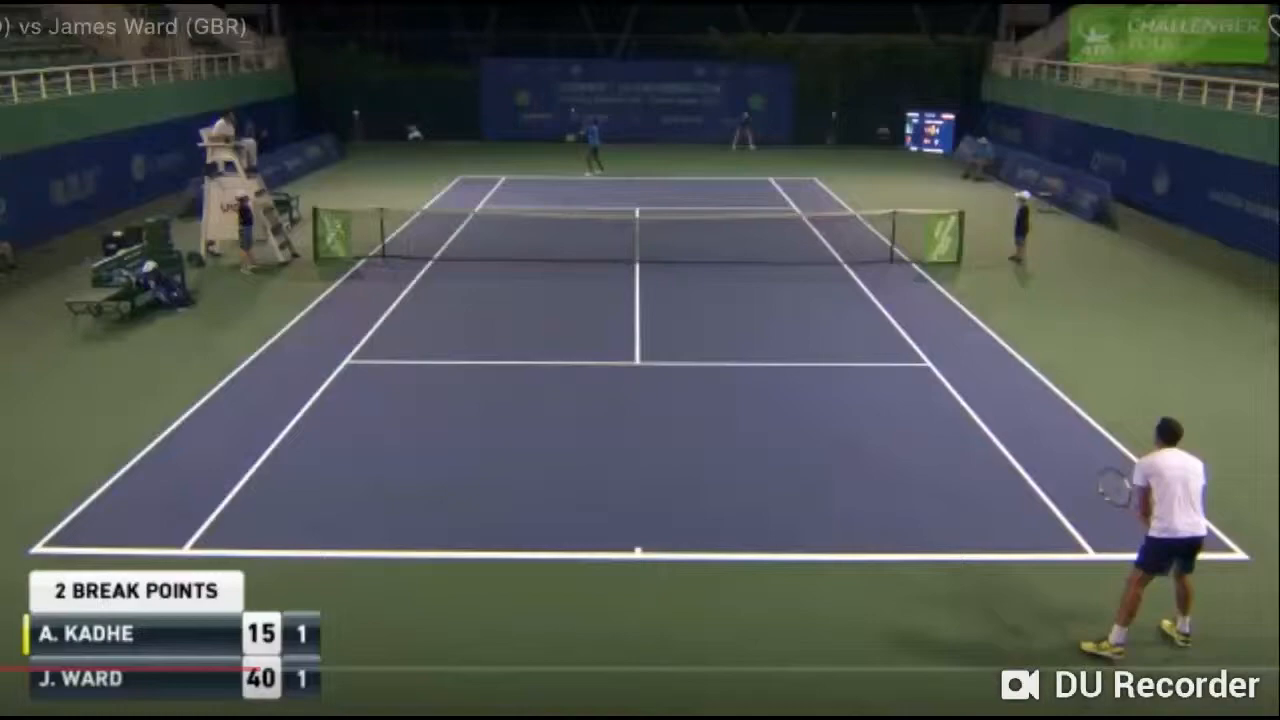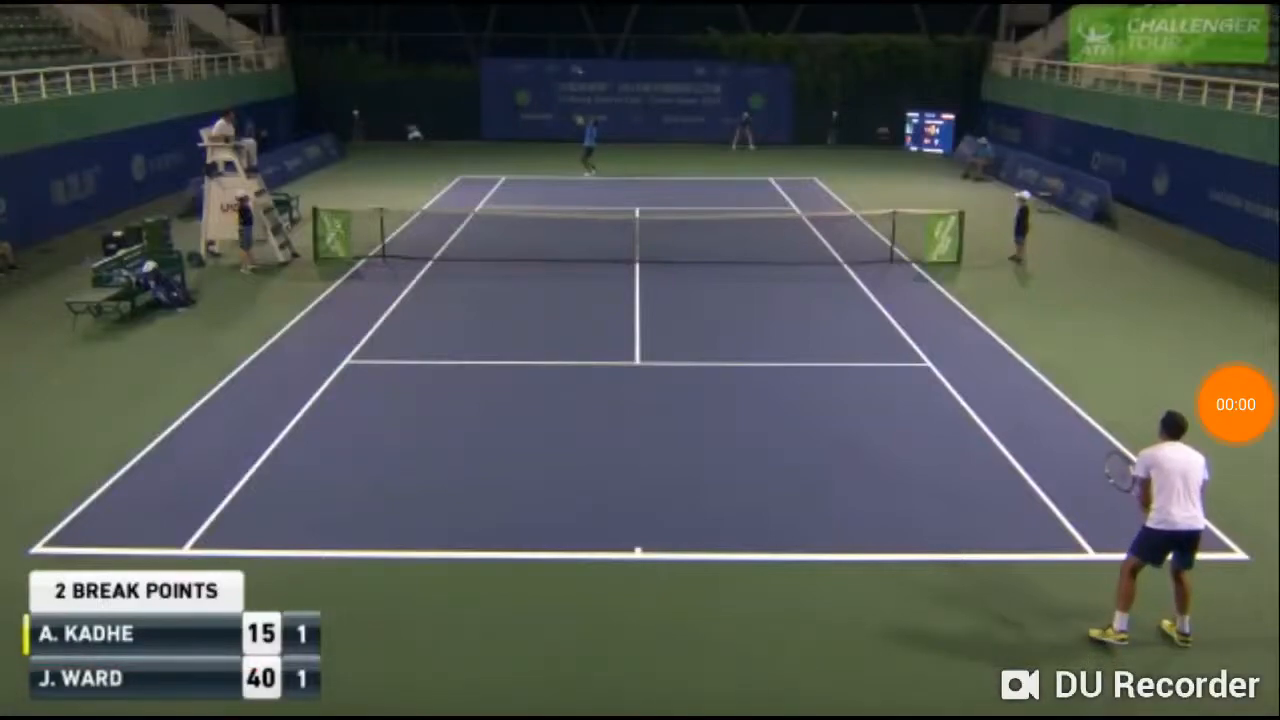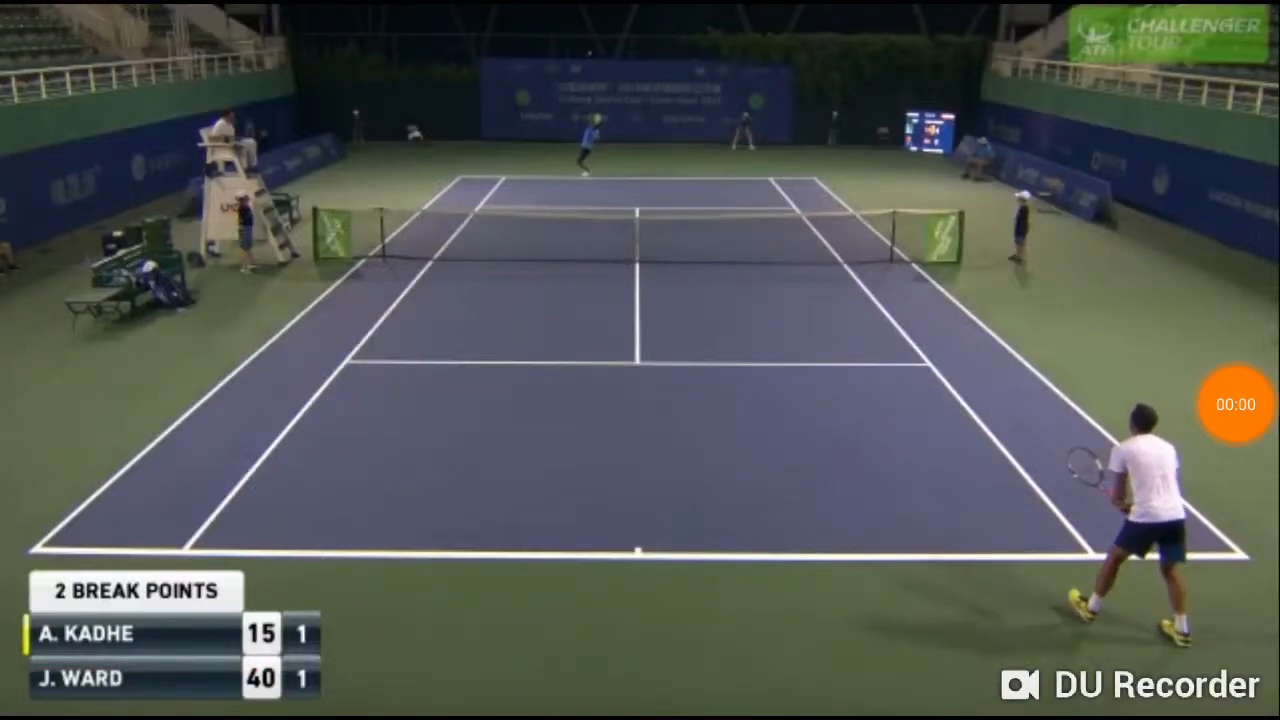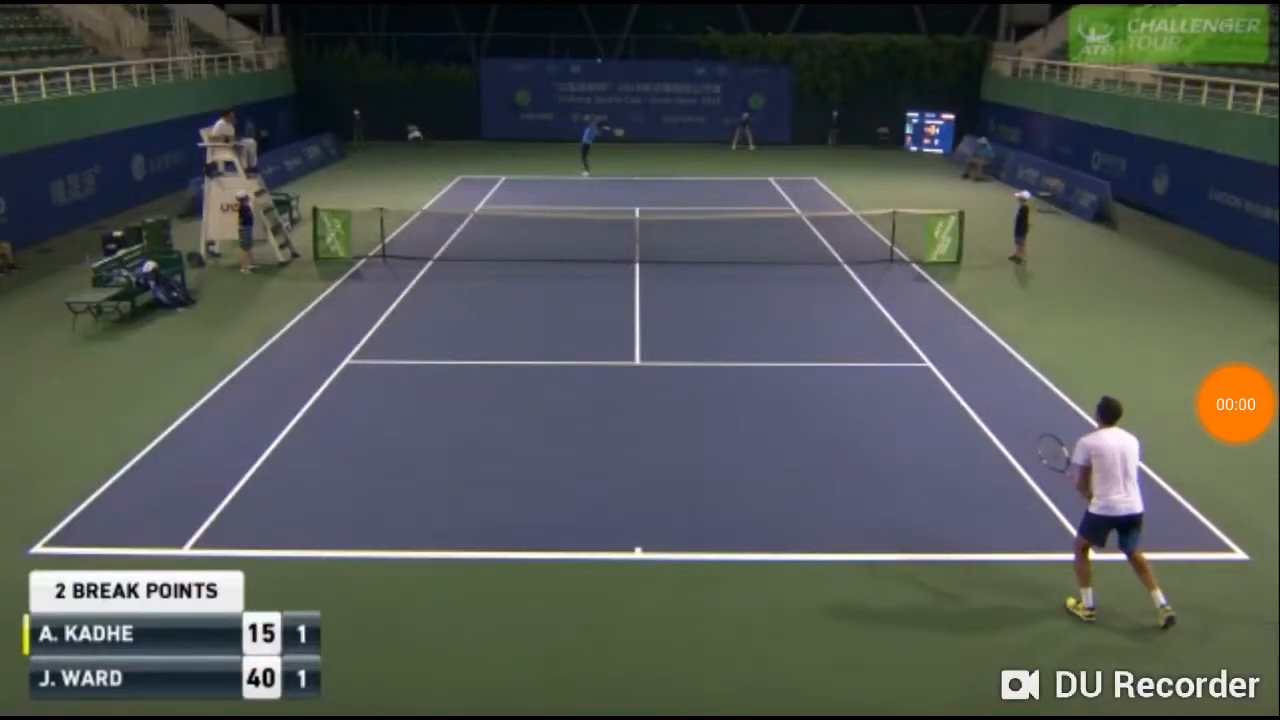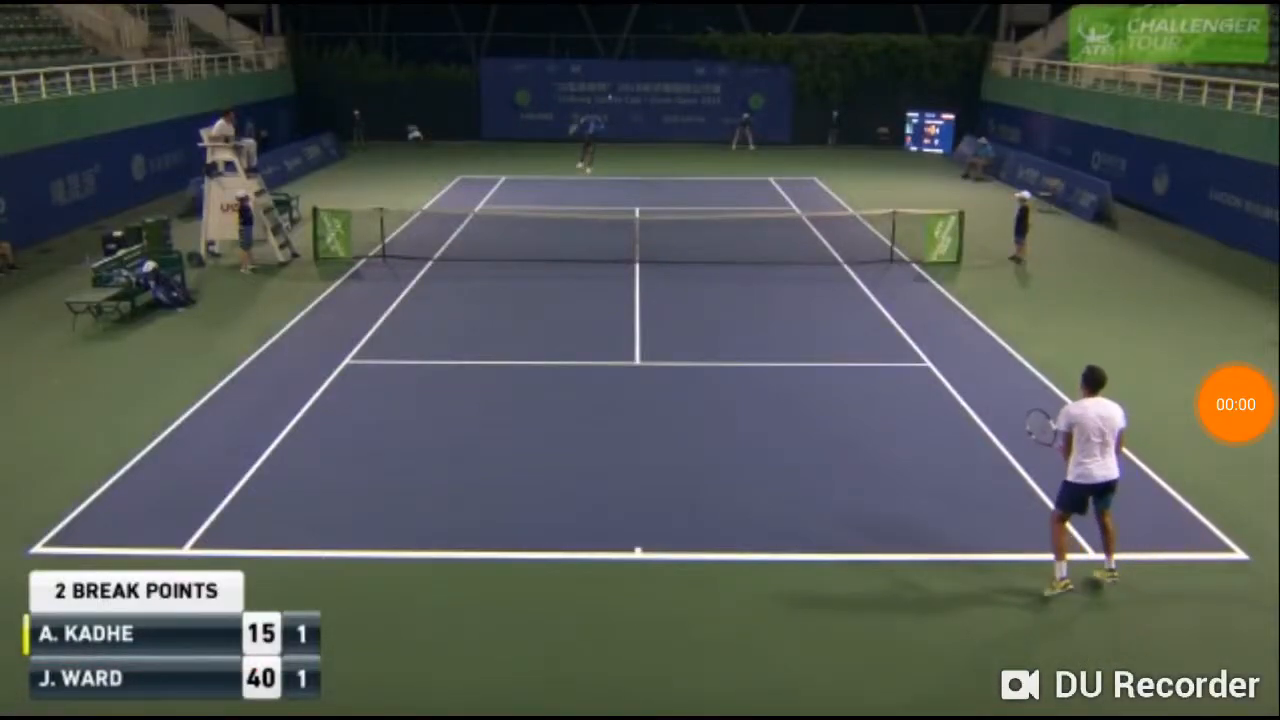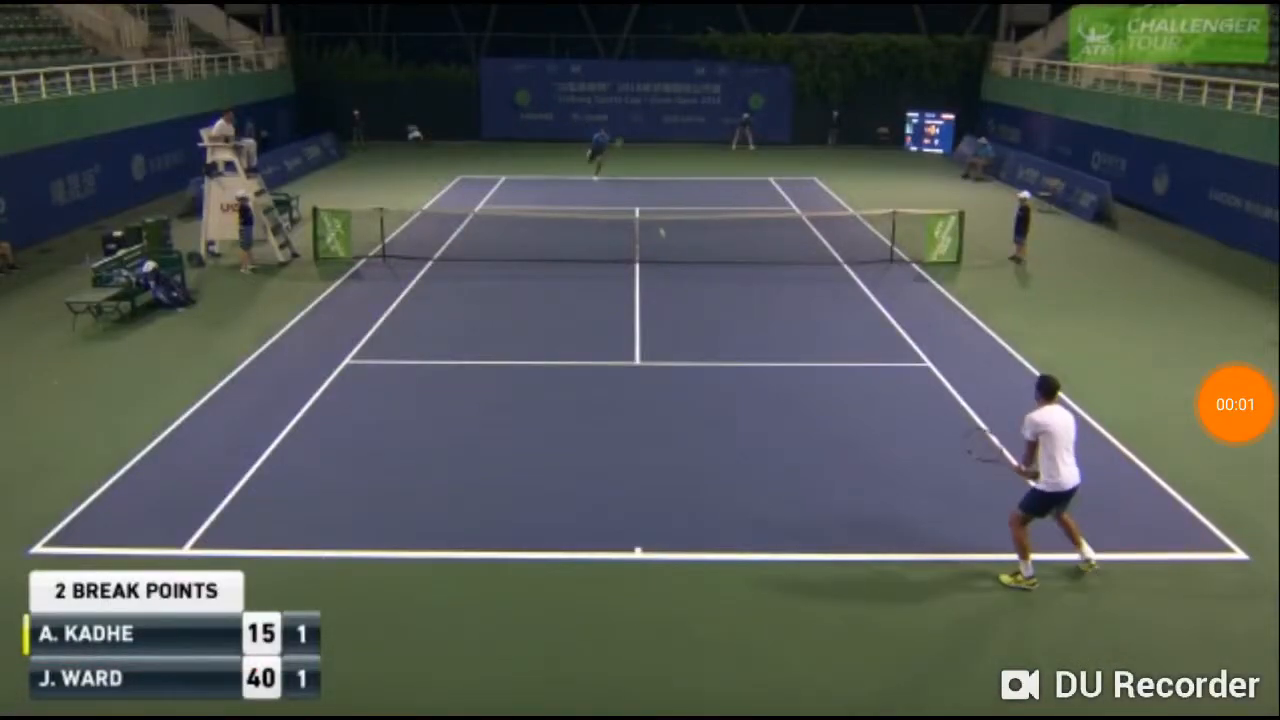
dt=0.3s
person 1, frame 1
left shoulder: (1146, 463)
right shoulder: (1196, 463)
left elbow: (1143, 509)
left wrist: (1150, 523)
left hip: (1165, 533)
right hip: (1197, 531)
left knee: (1135, 582)
right knee: (1182, 575)
left ankle: (1115, 642)
right ankle: (1182, 631)
person 1, frame 2
left shoulder: (1148, 455)
right shoulder: (1198, 458)
left elbow: (1143, 500)
right elbow: (1195, 495)
left hip: (1162, 525)
right hip: (1194, 526)
left knee: (1129, 569)
right knee: (1179, 572)
left ankle: (1119, 630)
right ankle: (1182, 630)
person 1, frame 3
left shoulder: (1122, 450)
right shoulder: (1168, 448)
left elbow: (1118, 494)
left wrist: (1120, 503)
left hip: (1145, 518)
right hip: (1176, 516)
left knee: (1113, 560)
right knee: (1170, 570)
left ankle: (1091, 607)
right ankle: (1181, 629)
person 1, frame 4
left shoulder: (1087, 443)
right shoulder: (1132, 440)
left elbow: (1082, 484)
left wrist: (1088, 493)
left hip: (1104, 509)
right hip: (1134, 508)
left knee: (1081, 549)
right knee: (1135, 557)
left ankle: (1086, 606)
right ankle: (1163, 607)
person 1, frame 5
left shoulder: (1071, 411)
right shoulder: (1116, 410)
left elbow: (1065, 450)
right elbow: (1117, 448)
left hip: (1081, 477)
right hip: (1110, 475)
left knee: (1058, 520)
right knee: (1103, 518)
left ankle: (1061, 579)
right ankle: (1110, 569)
person 1, frame 6
left shoulder: (1034, 419)
right shoulder: (1067, 415)
left elbow: (1029, 455)
left wrist: (1024, 469)
right wrist: (1038, 471)
left hip: (1050, 485)
right hip: (1072, 480)
left knee: (1016, 521)
right knee: (1060, 515)
left ankle: (1026, 575)
right ankle: (1087, 558)
